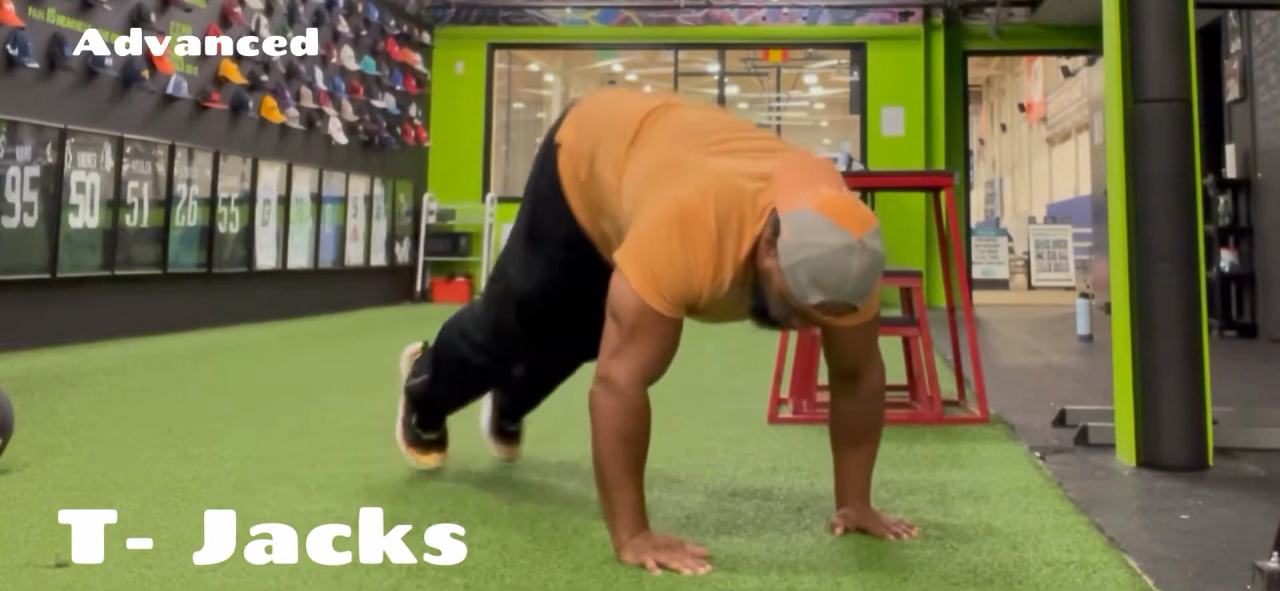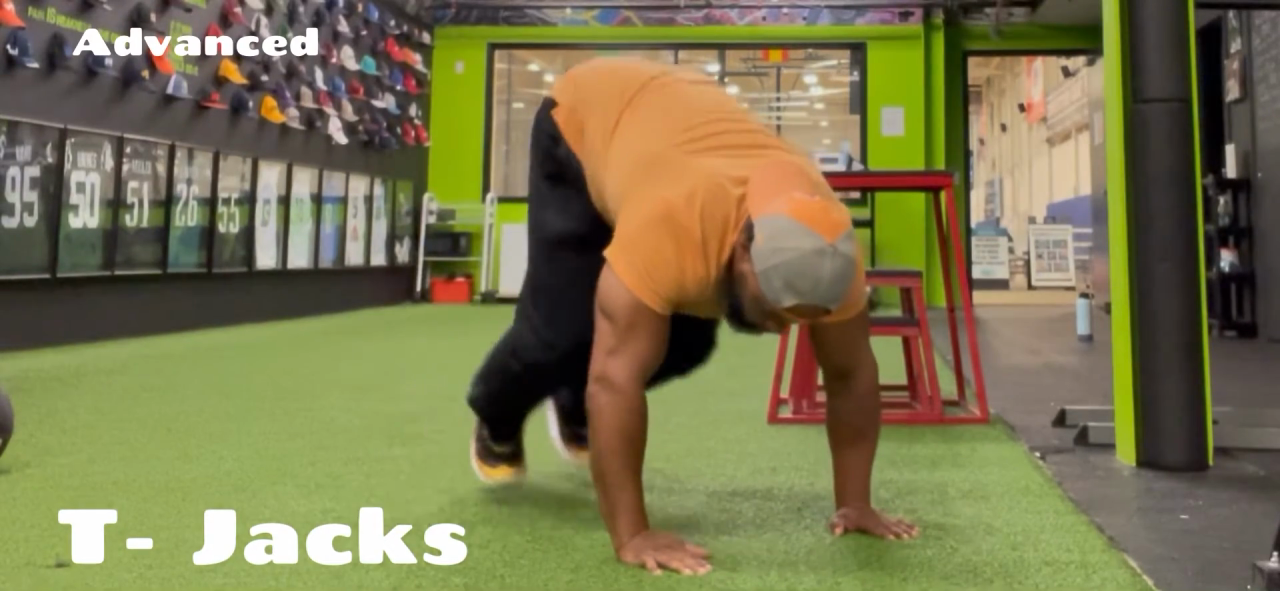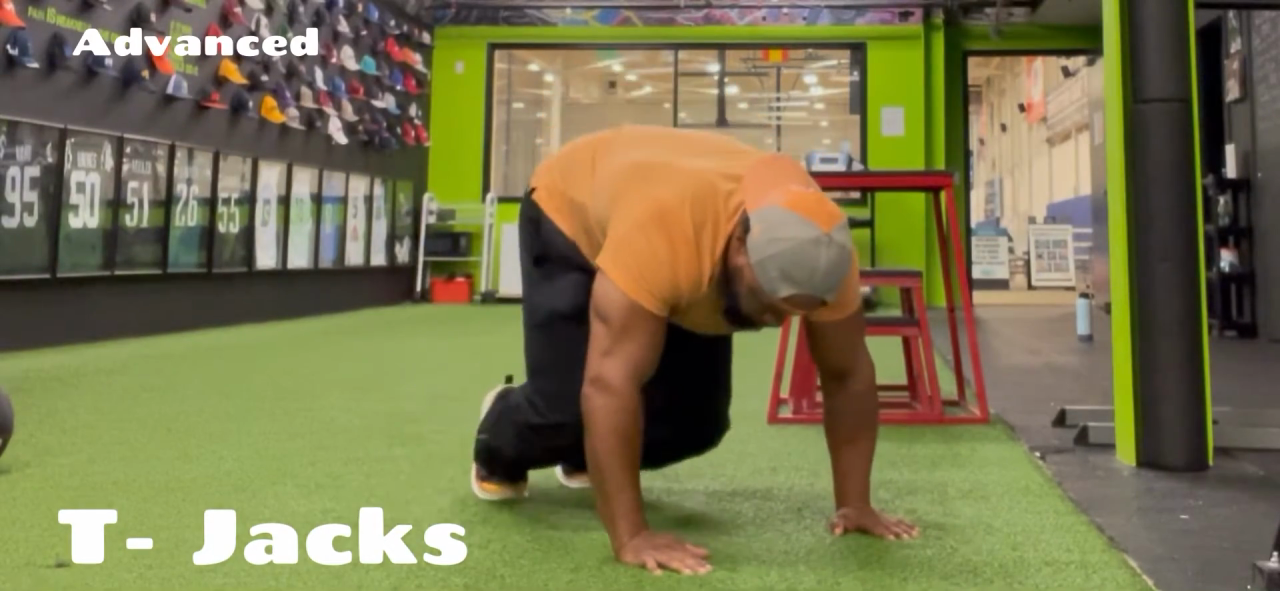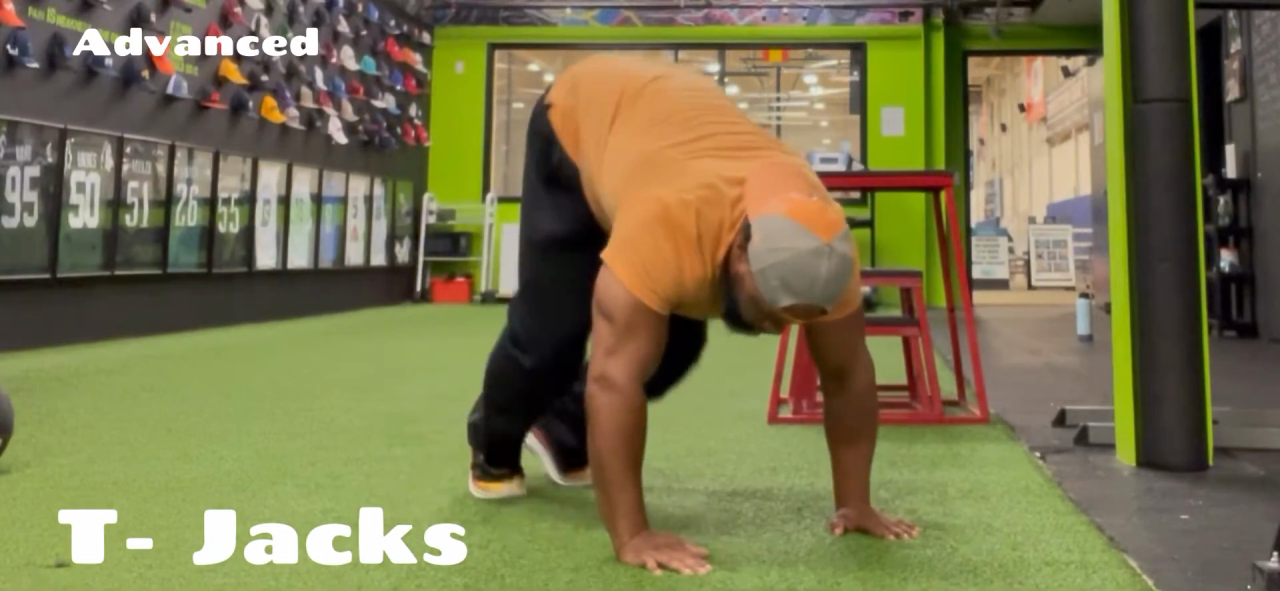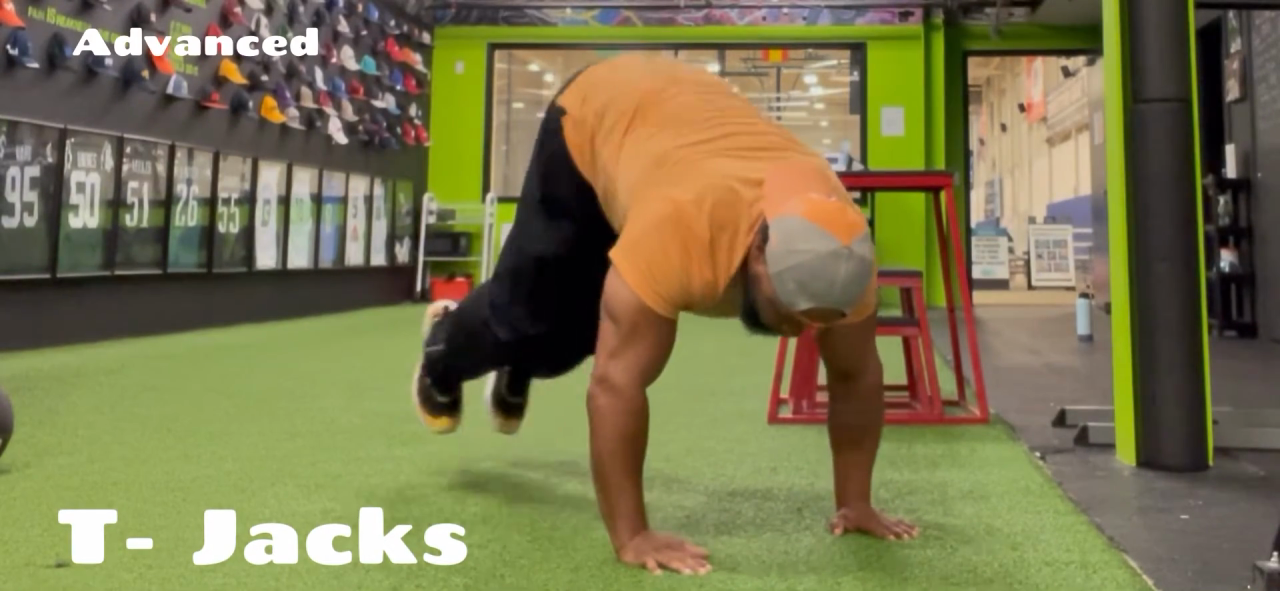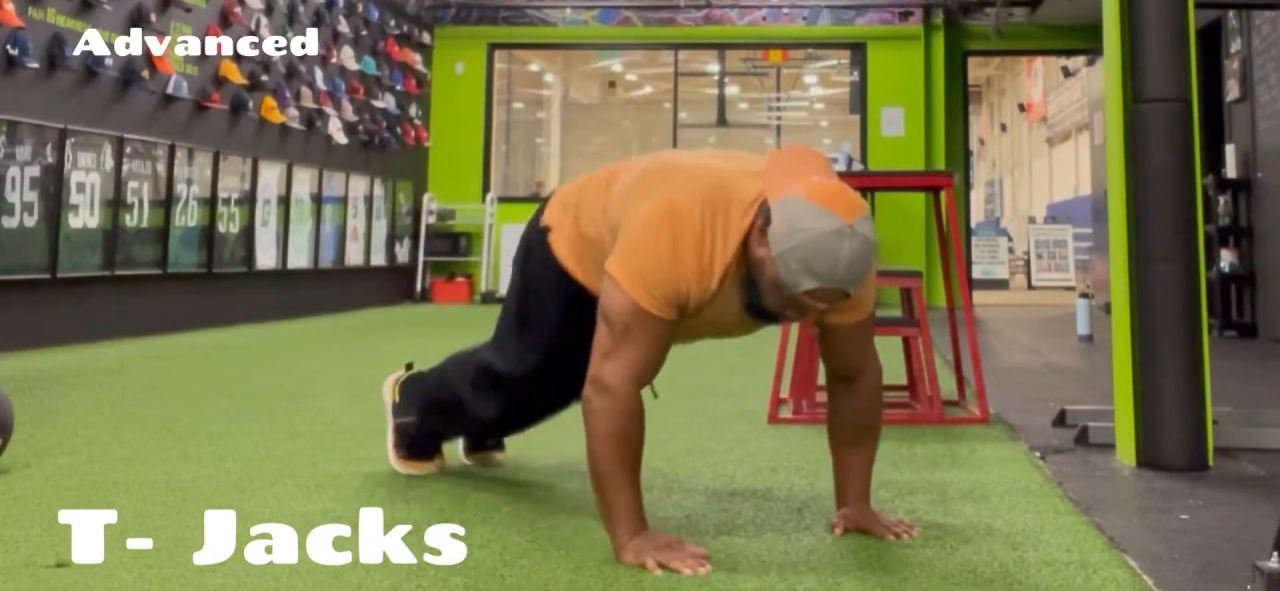
dt=0.2s
person 1, frame 1
left shoulder: (833, 250)
right shoulder: (689, 230)
left elbow: (857, 375)
right elbow: (621, 382)
left wrist: (855, 503)
right wrist: (630, 537)
left knee: (575, 336)
right knee: (515, 327)
left ankle: (508, 399)
right ankle: (426, 385)
person 1, frame 2
left shoulder: (821, 238)
right shoulder: (671, 227)
left elbow: (850, 372)
right elbow: (615, 378)
left wrist: (854, 500)
right wrist: (632, 535)
left knee: (688, 341)
right knee: (563, 333)
left ankle: (576, 404)
right ankle: (496, 413)
person 1, frame 3
left shoulder: (814, 249)
right shoulder: (661, 232)
left elbow: (848, 375)
right elbow: (609, 383)
left wrist: (855, 504)
right wrist: (630, 538)
left knee: (694, 423)
right knee: (568, 397)
left ankle: (582, 448)
right ankle: (500, 444)
person 1, frame 4
left shoulder: (821, 246)
right shoulder: (668, 228)
left elbow: (847, 373)
right elbow: (612, 381)
left wrist: (855, 504)
right wrist: (631, 538)
left knee: (677, 343)
right knee: (551, 326)
left ankle: (565, 431)
right ankle: (491, 440)
person 1, frame 5
left shoulder: (832, 244)
right shoulder: (678, 228)
left elbow: (856, 374)
right elbow: (616, 382)
left wrist: (855, 499)
right wrist: (632, 537)
left knee: (581, 317)
right knee: (528, 304)
left ankle: (514, 372)
right ankle: (446, 359)
person 1, frame 6
left shoulder: (833, 246)
right shoulder: (675, 234)
left elbow: (855, 377)
right elbow: (609, 386)
left wrist: (855, 504)
right wrist: (631, 537)
right hip: (581, 239)
left knee: (558, 387)
right knee: (519, 376)
left ankle: (480, 426)
right ankle: (413, 405)
